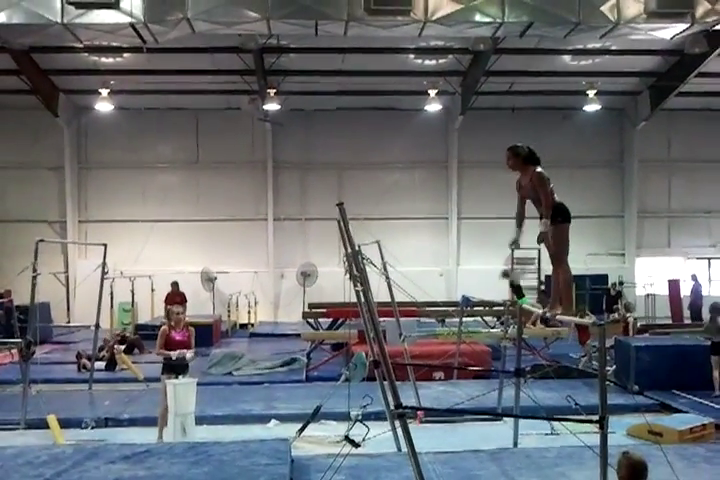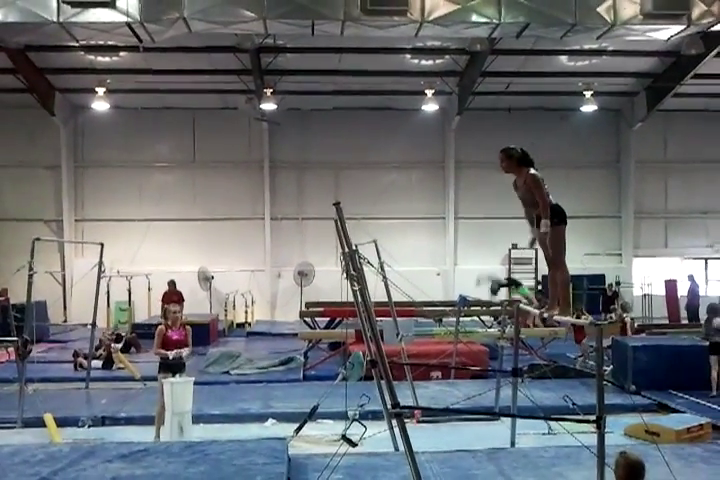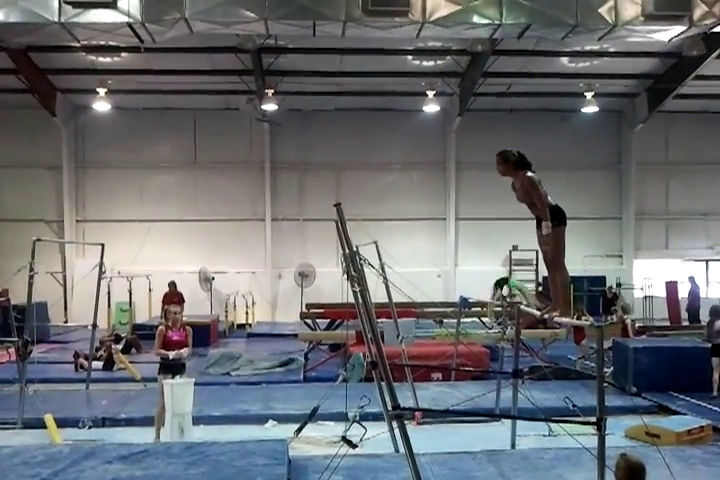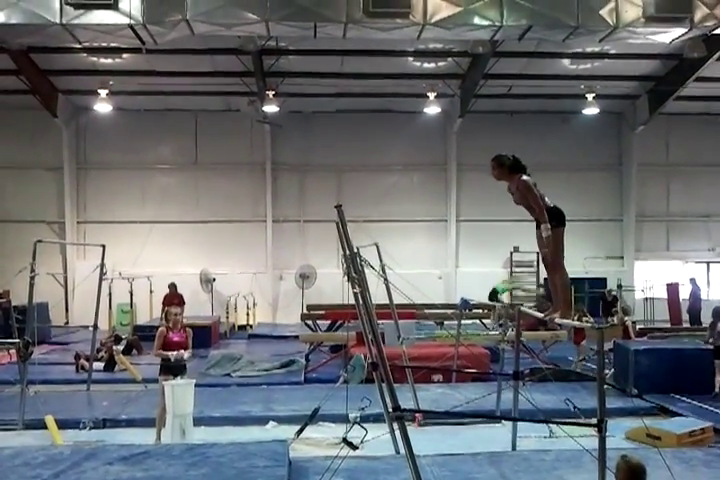
dt=0.1s
person 1, frame 1
left shoulder: (537, 174)
right shoulder: (521, 181)
left elbow: (547, 202)
right elbow: (521, 208)
left wrist: (544, 228)
right wrist: (517, 234)
left hip: (557, 215)
right hip: (548, 217)
left knee: (560, 262)
right knee: (555, 263)
left ankle: (566, 306)
right ankle: (554, 304)
person 1, frame 2
left shoulder: (531, 176)
right shoulder: (516, 182)
left elbow: (544, 203)
left wrist: (545, 229)
right wrist: (534, 232)
left hip: (554, 216)
right hip: (543, 218)
left knee: (558, 263)
right knee: (551, 264)
left ankle: (565, 307)
right ankle: (553, 304)
person 1, frame 3
left shoulder: (528, 179)
right shoulder: (515, 183)
left elbow: (542, 204)
left wrist: (547, 231)
right wrist: (542, 229)
left hip: (554, 216)
right hip: (543, 219)
left knee: (557, 264)
right knee: (550, 265)
left ankle: (566, 309)
right ankle: (555, 305)
person 1, frame 4
left shoulder: (523, 183)
right shoulder: (511, 186)
left elbow: (539, 206)
left wrist: (546, 232)
left hip: (552, 217)
right hip: (543, 220)
left knee: (557, 266)
right knee: (549, 266)
left ankle: (566, 309)
right ankle: (558, 307)
person 2, frame 1
left shoulder: (190, 330)
right shoulder: (165, 329)
left elbow: (192, 348)
right elbow: (158, 350)
left wrist: (190, 354)
right wrist: (173, 353)
left hip: (184, 367)
right hip: (169, 367)
right knee: (166, 402)
right ankle: (160, 436)
person 2, frame 2
left shoulder: (186, 329)
right shoulder: (162, 329)
left elbow: (189, 347)
right elbow: (156, 350)
left wrist: (185, 352)
right wrist: (171, 353)
left hip: (180, 366)
right hip: (165, 367)
right knee: (163, 401)
right ankle: (157, 435)
person 2, frame 3
left shoulder: (187, 330)
right shoulder: (162, 329)
left elbow: (189, 348)
right elbow: (157, 351)
left wrist: (185, 352)
right wrist: (171, 354)
left hip: (180, 367)
right hip: (165, 367)
right knee: (163, 402)
right ankle: (157, 435)
person 2, frame 4
left shoulder: (187, 331)
right shoulder: (163, 330)
left elbow: (189, 349)
right elbow: (156, 351)
left wrist: (186, 354)
right wrist: (172, 354)
left hip: (181, 368)
right hip: (166, 369)
right knee: (164, 403)
right ankle: (158, 437)
